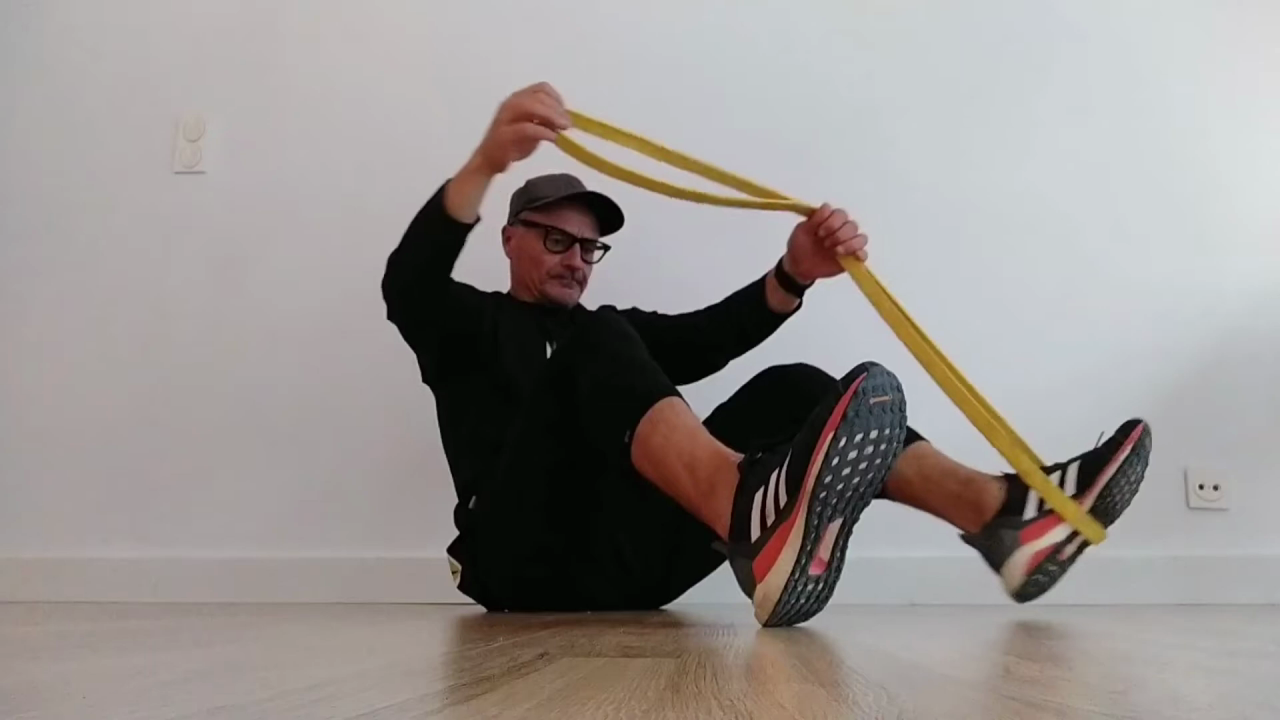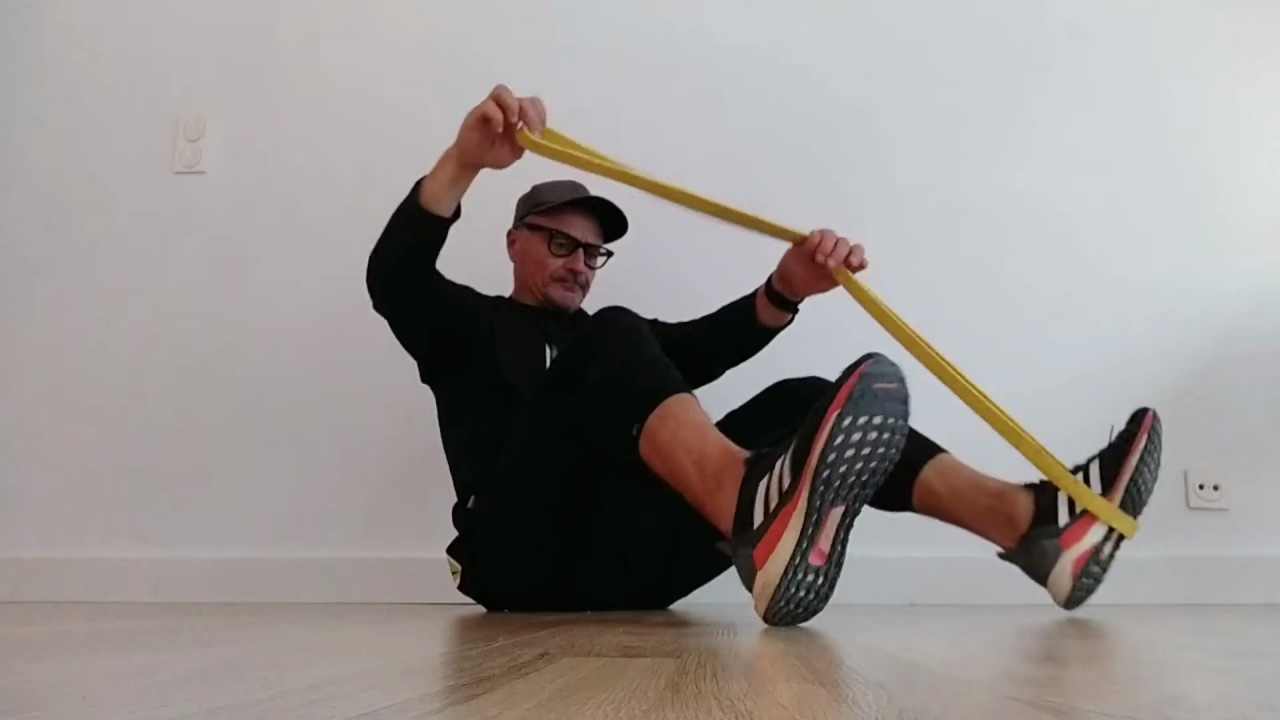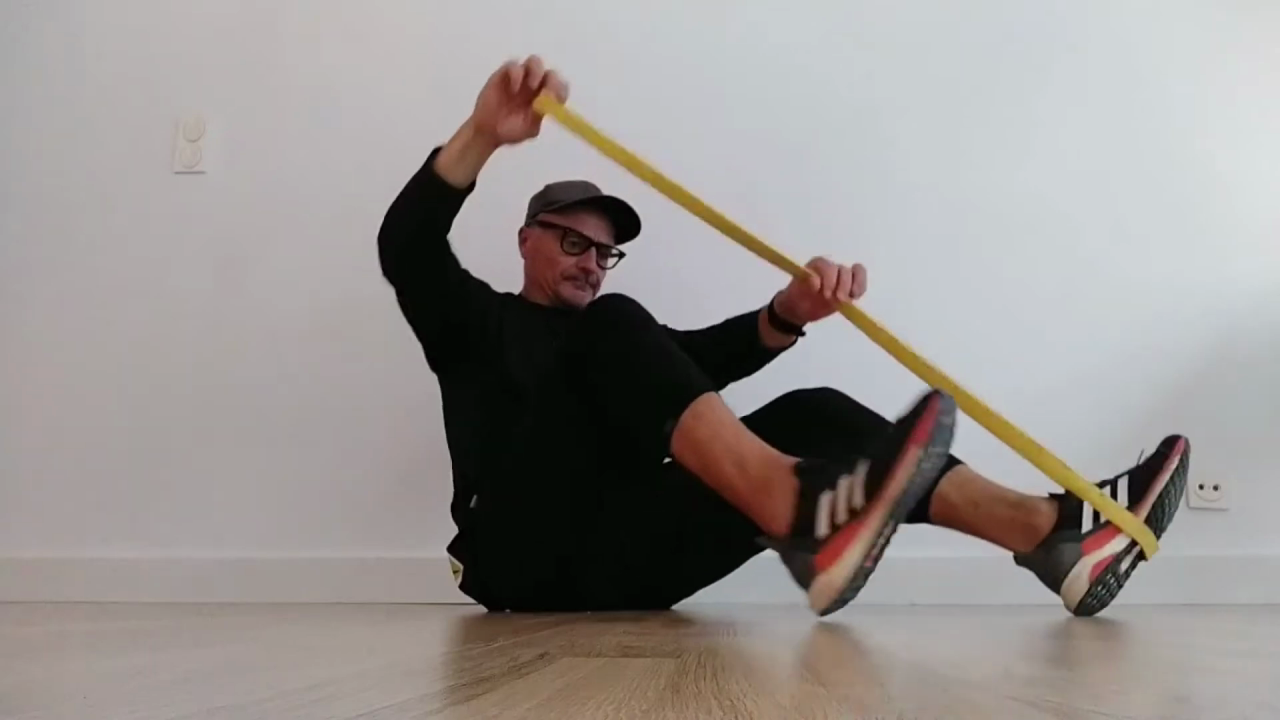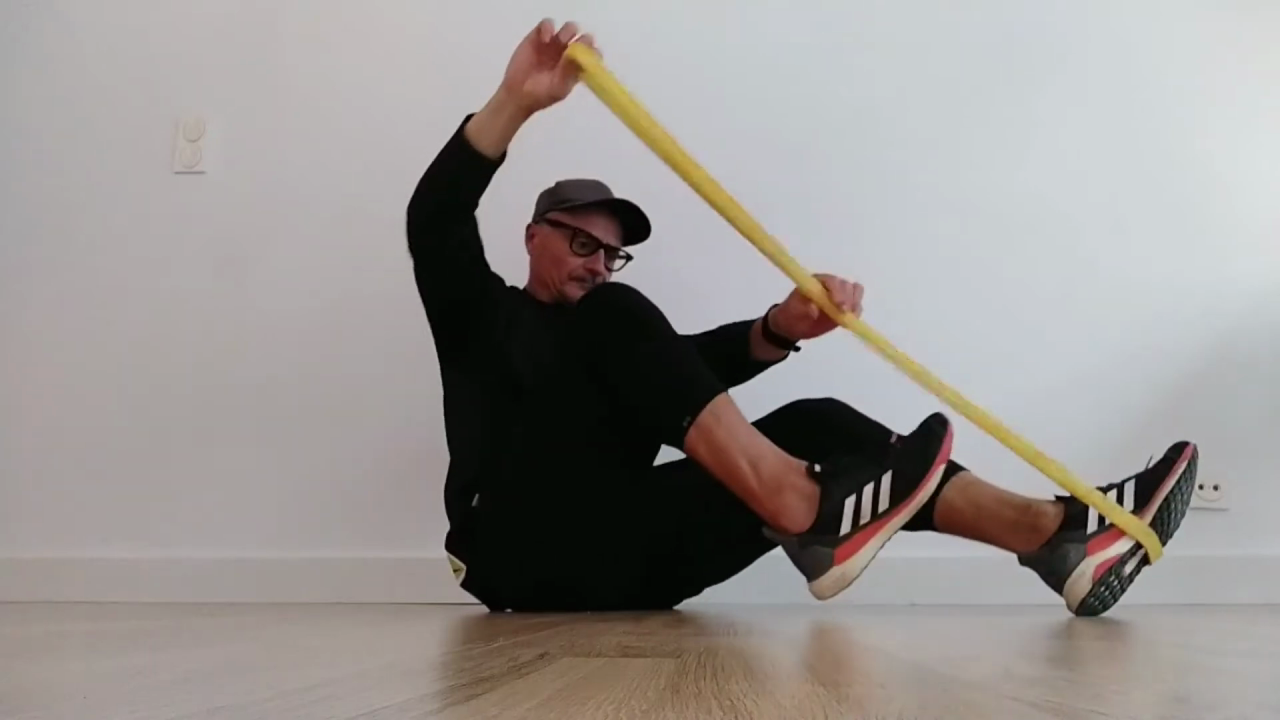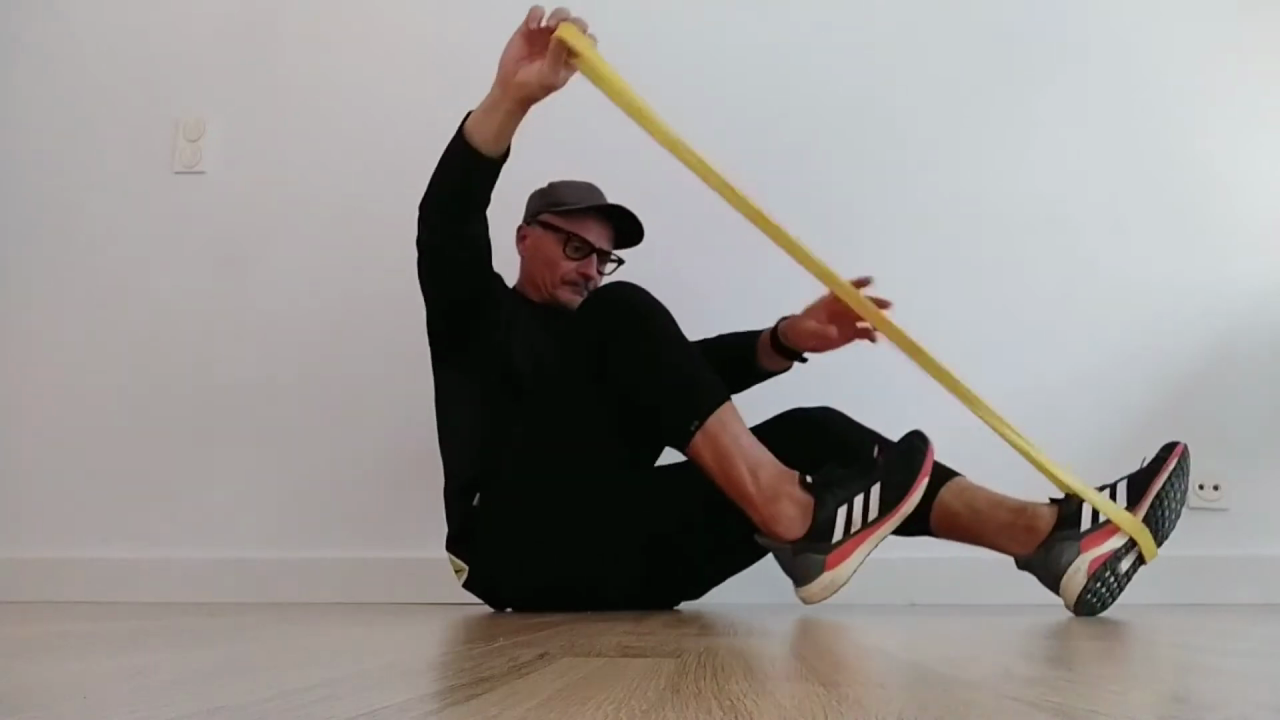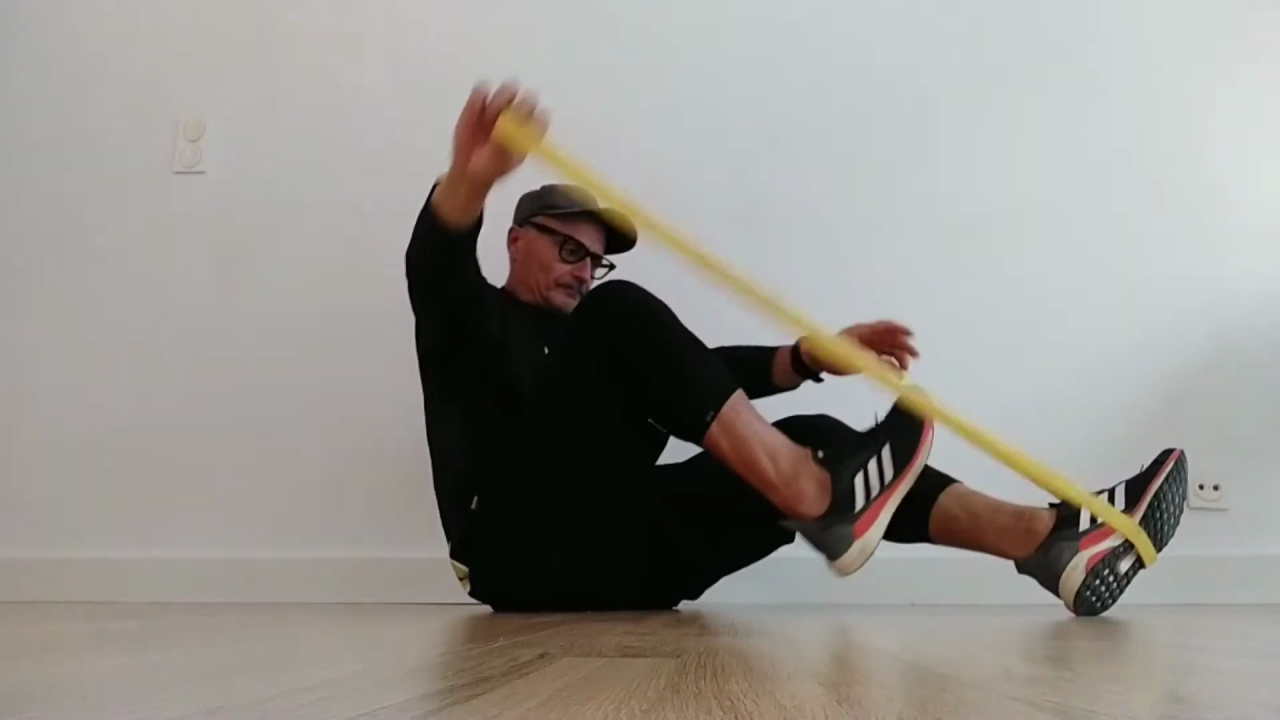
dt=0.2s
person 1, frame 1
left shoulder: (617, 335)
right shoulder: (469, 323)
left elbow: (713, 335)
right elbow: (406, 287)
left wrist: (794, 275)
right wrist: (486, 160)
left hip: (624, 558)
right hip: (526, 556)
left knee: (790, 391)
right knee: (602, 344)
left ankle: (1005, 514)
right ankle: (757, 517)
person 1, frame 2
left shoulder: (610, 344)
right shoulder: (472, 325)
left elbow: (712, 343)
right elbow: (392, 280)
left wrist: (788, 289)
right wrist: (463, 160)
left hip: (623, 560)
right hip: (525, 558)
left knee: (798, 405)
right knee: (614, 341)
left ankle: (1035, 522)
right ankle: (758, 515)
person 1, frame 3
left shoulder: (621, 344)
right shoulder: (476, 320)
left elbow: (715, 354)
right elbow: (404, 250)
left wrist: (789, 313)
right wrist: (482, 136)
left hip: (624, 561)
right hip: (527, 555)
left knee: (811, 413)
right knee: (616, 328)
left ankle: (1054, 531)
right ankle: (807, 513)
person 1, frame 4
left shoulder: (616, 339)
right shoulder: (482, 314)
left elbow: (702, 363)
right elbow: (433, 224)
left wrist: (783, 328)
right wrist: (514, 103)
left hip: (624, 564)
right hip: (527, 550)
left knee: (812, 424)
right knee: (616, 320)
left ankle: (1057, 535)
right ankle: (813, 515)
person 1, frame 5
left shoulder: (606, 333)
right shoulder: (477, 315)
left elbow: (697, 370)
right elbow: (445, 226)
left wrist: (789, 337)
right wrist: (512, 97)
left hip: (623, 565)
right hip: (528, 550)
left knee: (808, 435)
right knee: (622, 317)
left ankle: (1053, 537)
right ankle: (798, 523)
person 1, frame 6
left shoulder: (599, 342)
right shoulder: (470, 322)
left elbow: (696, 375)
right elbow: (432, 269)
left wrist: (812, 357)
right wrist: (474, 175)
left hip: (618, 565)
right hip: (524, 556)
left knee: (809, 437)
right knee: (623, 316)
left ankle: (1053, 541)
right ankle: (821, 500)
